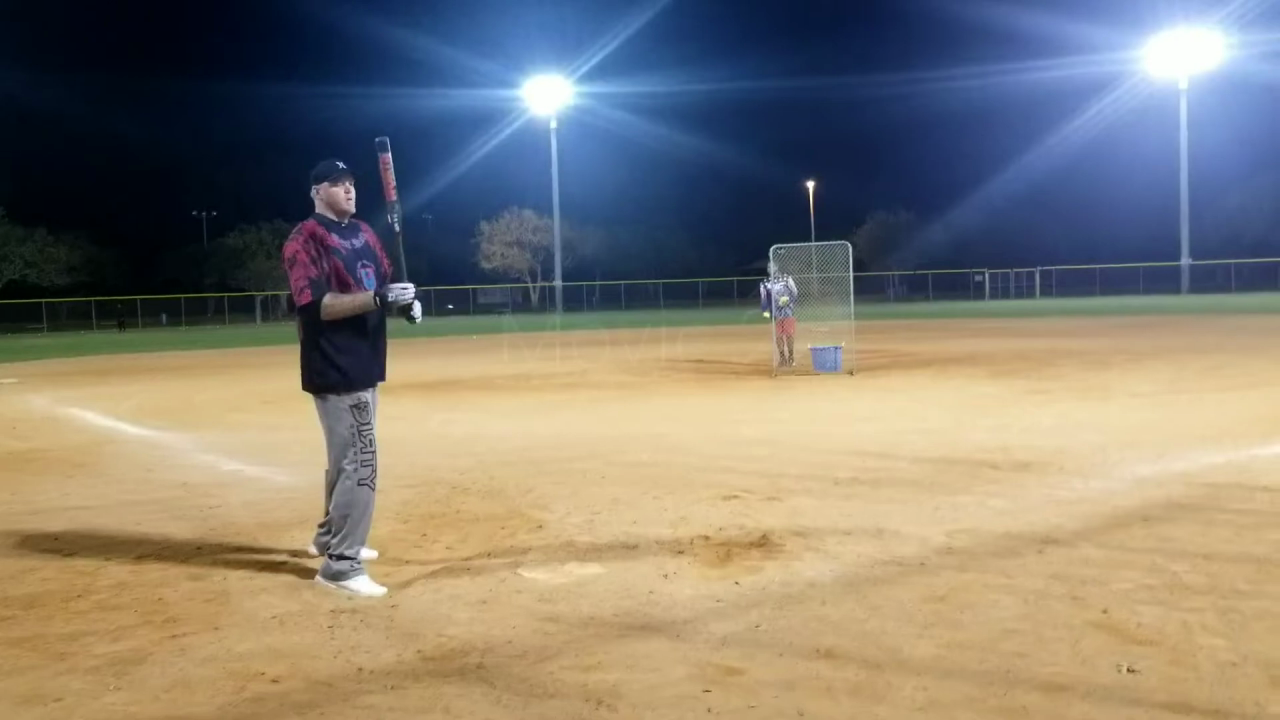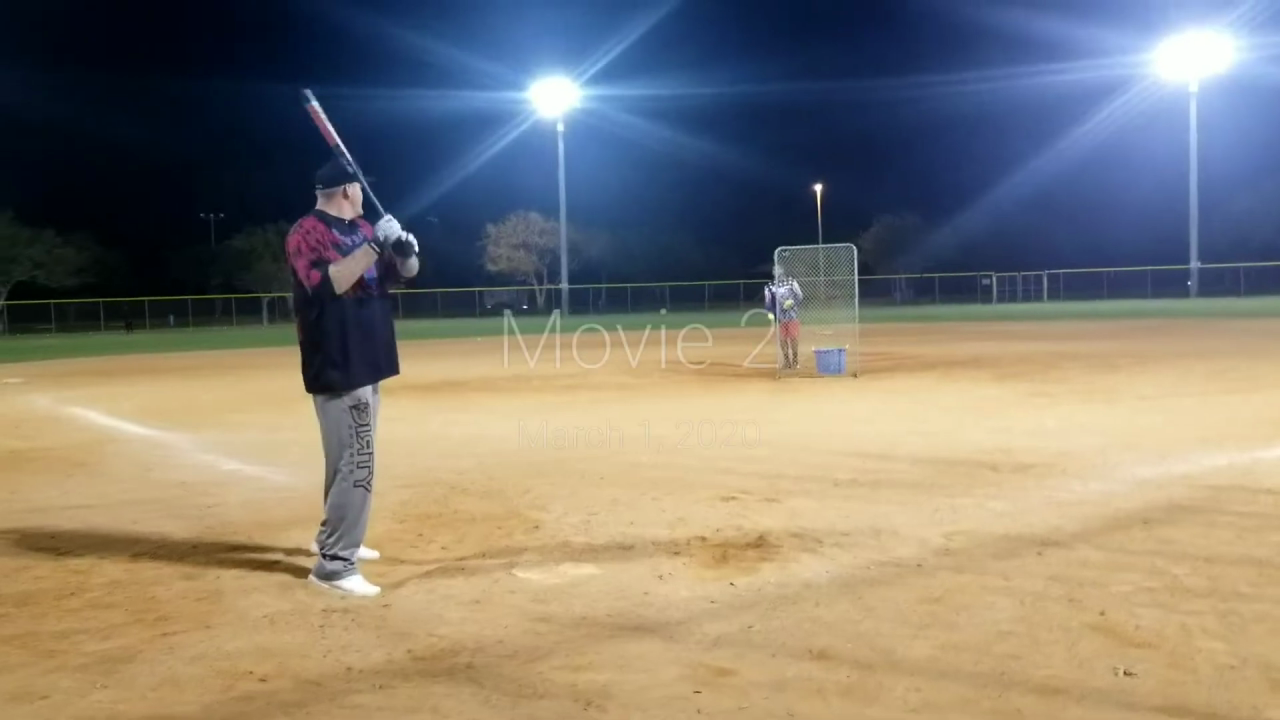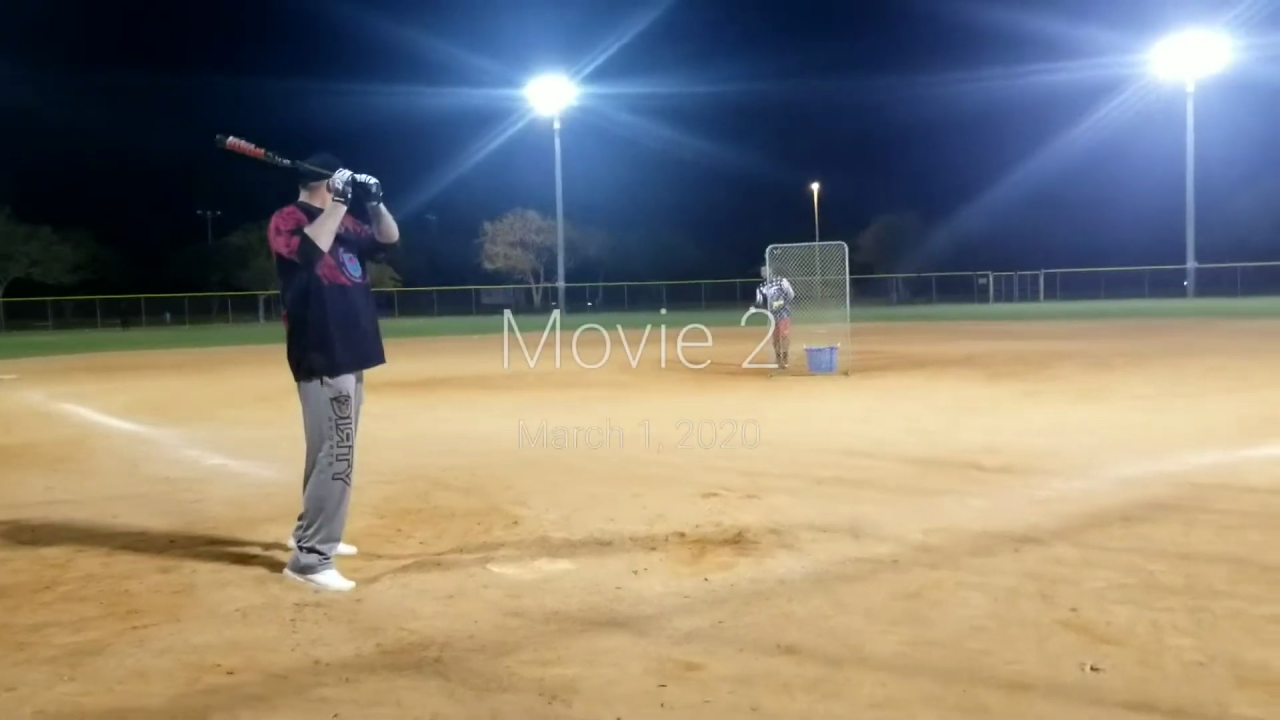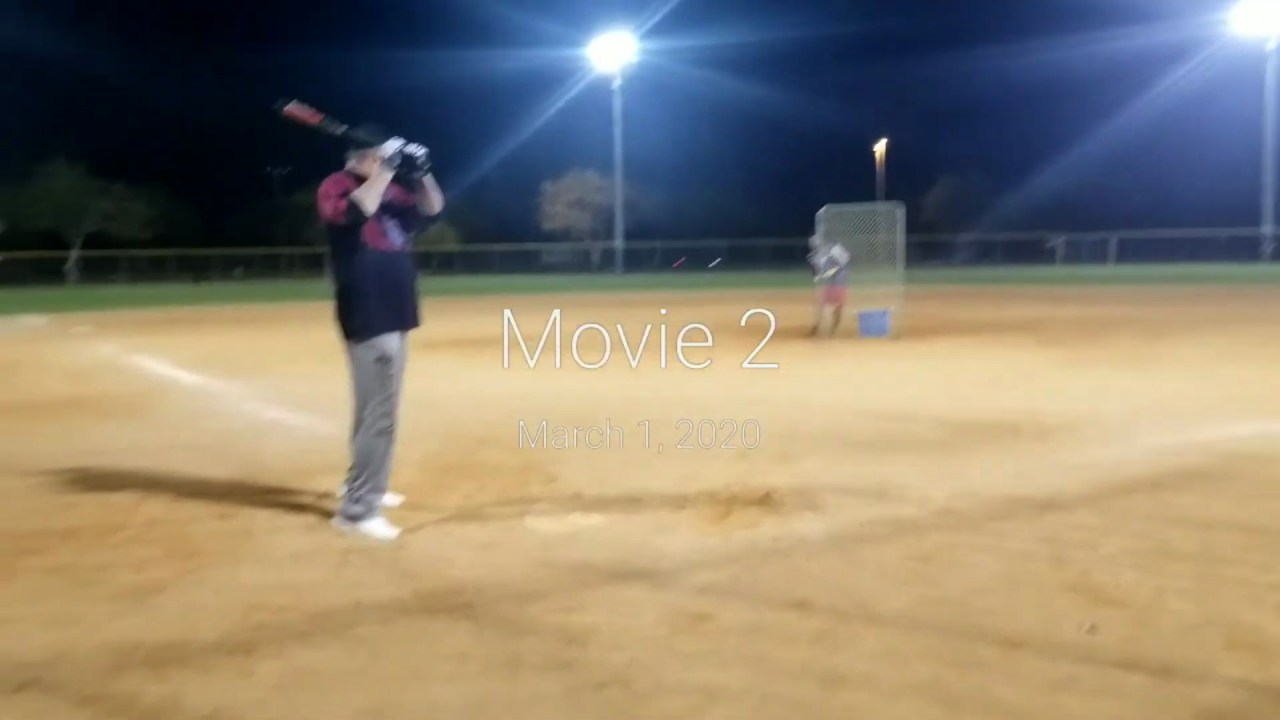
dt=0.5s
person 1, frame 1
left shoulder: (364, 233)
right shoulder: (305, 240)
left elbow: (383, 281)
right elbow: (317, 306)
left wrist: (403, 298)
right wrist: (378, 298)
left hip: (364, 364)
right hip: (335, 369)
left knee: (347, 458)
right knee: (360, 462)
left ankle: (331, 537)
right ankle: (340, 564)
person 1, frame 2
left shoulder: (361, 229)
right shoulder: (307, 232)
left elbow: (402, 273)
right elbow: (328, 285)
left wrist: (404, 248)
right wrist: (374, 245)
left hip: (367, 361)
right hip: (336, 366)
left knee: (351, 459)
right knee: (356, 462)
left ankle: (334, 536)
right ankle: (335, 564)
person 1, frame 3
left shoulder: (343, 223)
right shoulder: (288, 219)
left elbow: (388, 239)
right elbow: (309, 249)
left wrist: (372, 200)
right wrist: (339, 201)
left hip: (350, 351)
right hip: (321, 356)
left knee: (333, 450)
right knee: (334, 455)
left ankle: (312, 532)
right ankle: (310, 557)
person 1, frame 4
left shoulder: (390, 190)
right shoulder: (337, 185)
left elbow: (431, 209)
right elbow: (355, 211)
left wrist: (419, 172)
right wrist: (386, 168)
left hip: (394, 314)
right hip: (367, 317)
left knee: (382, 407)
right knee: (379, 410)
left ankle: (362, 484)
right ankle: (357, 506)
